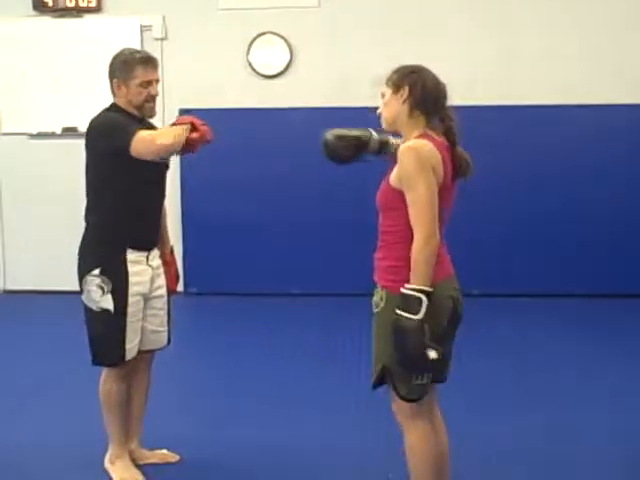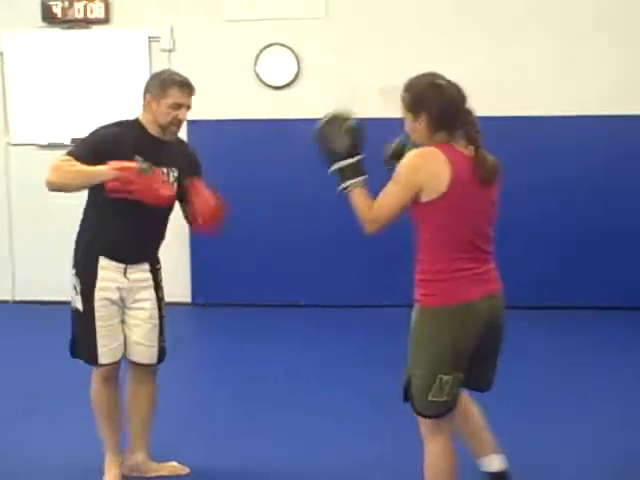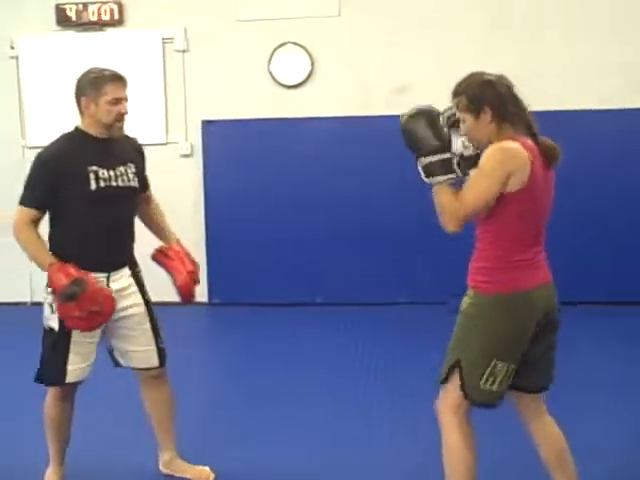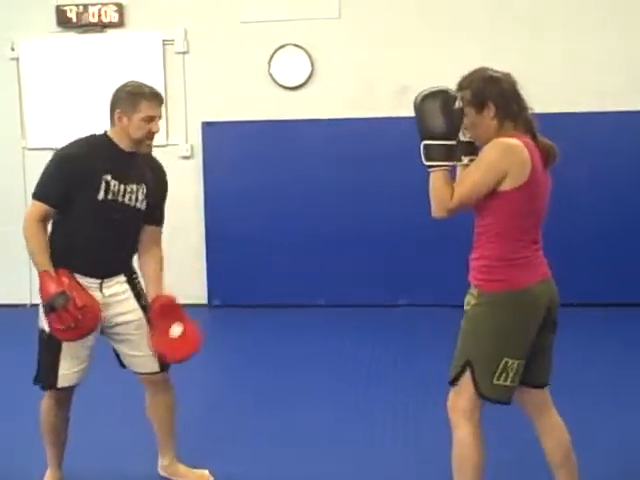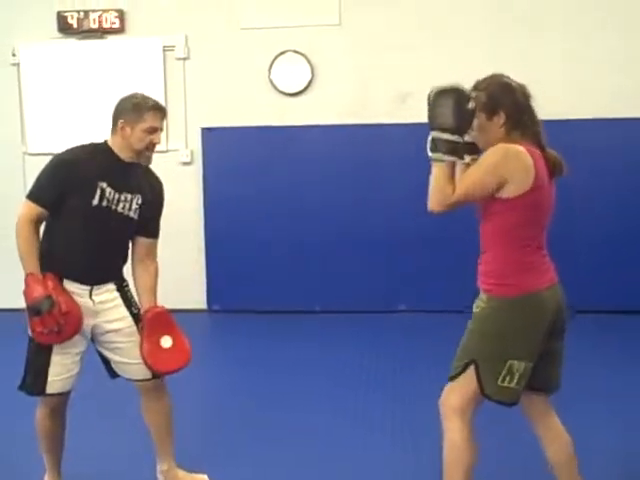
dt=1s
person 1, frame 1
left shoulder: (416, 153)
right shoulder: (430, 145)
left elbow: (426, 237)
left wrist: (414, 309)
right wrist: (373, 142)
left hip: (410, 293)
right hip: (427, 289)
left knee: (409, 409)
right knee: (421, 403)
person 1, frame 2
left shoulder: (422, 161)
right shoulder: (484, 163)
left elbow: (372, 221)
left wrist: (346, 164)
left hip: (444, 308)
right hip: (488, 299)
left knee: (434, 424)
right knee: (450, 395)
person 1, frame 3
left shoulder: (502, 155)
right shoulder: (537, 153)
left elbow: (453, 220)
left wrist: (433, 159)
right wrist: (466, 166)
left hip: (499, 300)
right hip: (537, 294)
left knee: (451, 409)
right knee: (531, 405)
person 1, frame 4
left shoulder: (504, 151)
right shoulder: (529, 149)
left elbow: (444, 206)
right elbow: (474, 195)
left wrist: (437, 145)
right wrist: (464, 151)
left hip: (503, 297)
right hip: (534, 290)
left knee: (462, 409)
right knee: (537, 401)
person 1, frame 5
left shoulder: (505, 157)
right shoulder: (532, 159)
left elbow: (439, 201)
right elbow: (476, 193)
left wrist: (443, 138)
right wrist: (464, 150)
left hip: (511, 303)
right hip: (541, 297)
left knee: (454, 407)
right knee: (537, 406)
person 2, frame 1
left shoulder: (151, 130)
right shoulder: (106, 125)
right elbow: (157, 148)
left wrist: (166, 249)
right wrist: (184, 130)
left hip: (148, 258)
right hip: (111, 261)
left knee: (143, 355)
right knee: (117, 361)
left ankle: (133, 445)
person 2, frame 2
left shoulder: (182, 153)
right shoulder: (110, 138)
left elbow: (198, 212)
right elbow: (55, 177)
left wrist: (206, 209)
right wrist: (108, 171)
left hip: (144, 271)
right hip: (99, 267)
left knee: (145, 365)
right knee: (104, 367)
person 2, frame 3
left shoulder: (130, 149)
right shoulder: (55, 158)
right elbow: (23, 224)
left wrist: (173, 245)
right wrist: (56, 274)
left hip: (125, 278)
right hip: (76, 284)
left knee: (154, 370)
right knee: (62, 384)
person 2, frame 4
left shoulder: (153, 173)
right shoulder: (74, 159)
left elbow: (150, 242)
right elbow: (34, 221)
left wrist: (156, 297)
right wrist: (49, 280)
left hip: (121, 284)
right hip: (71, 287)
left knee: (158, 374)
right knee: (58, 389)
person 2, frame 5
left shoulder: (149, 186)
right shoulder: (72, 164)
left elbow: (145, 255)
right elbow: (27, 221)
left wrist: (149, 309)
right wrist: (35, 283)
left hip: (111, 292)
right hip: (60, 293)
left knee: (153, 380)
right knee: (53, 397)
